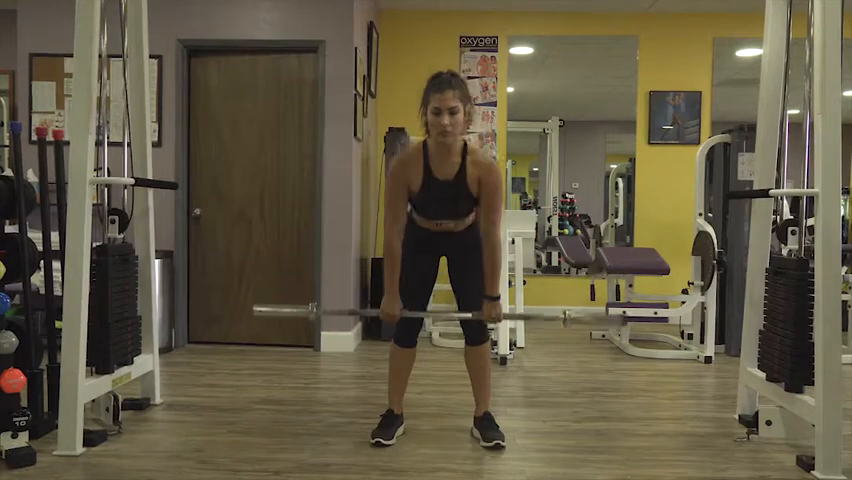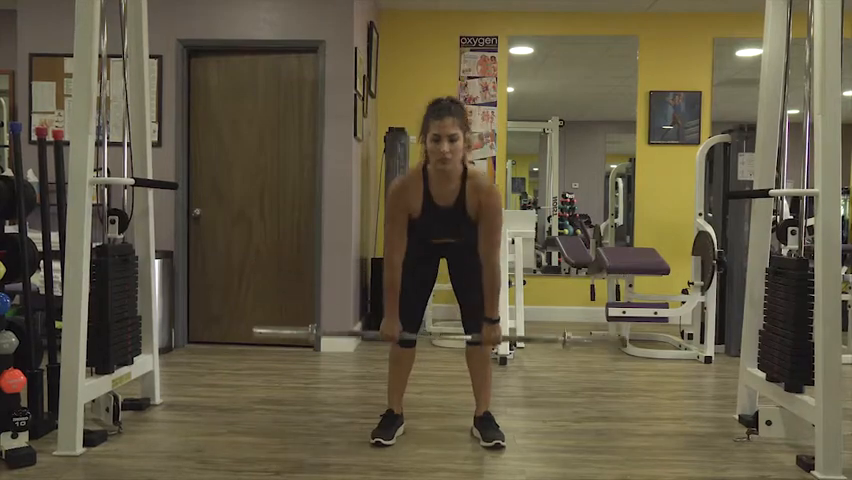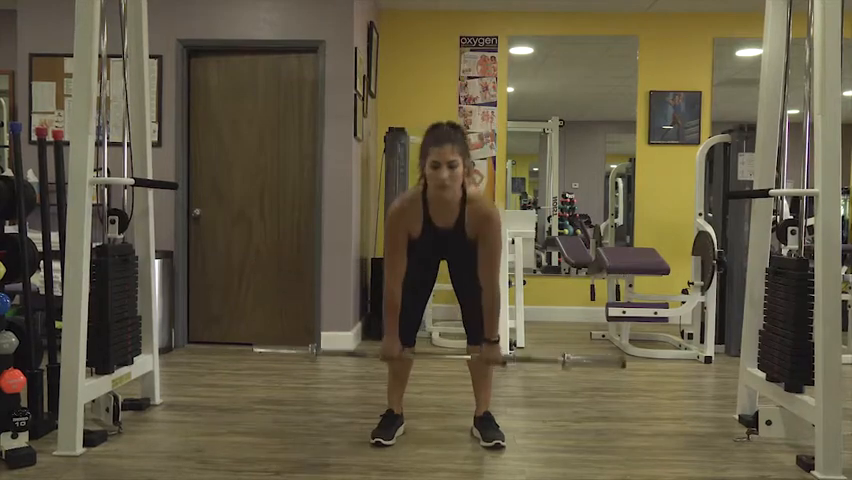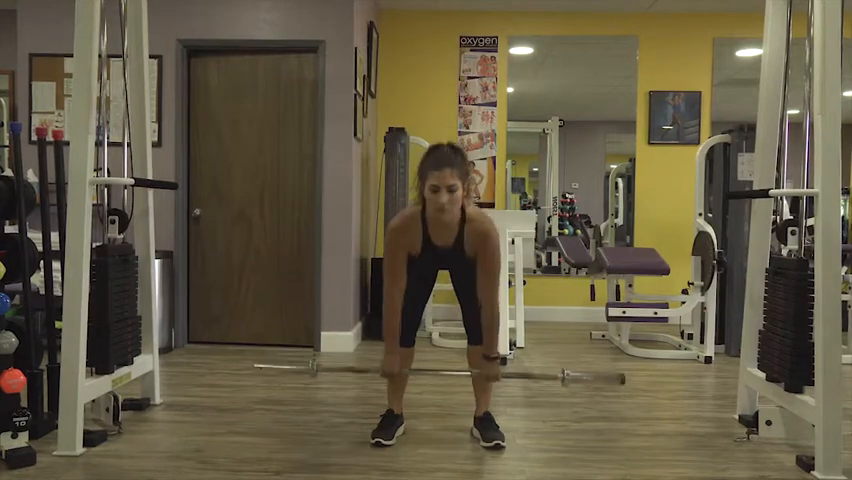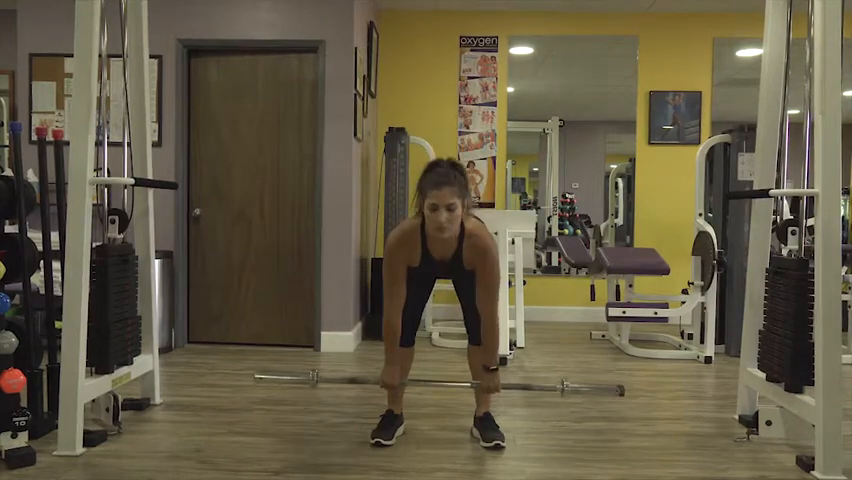
dt=0.1s
person 1, frame 1
left shoulder: (484, 168)
right shoulder: (404, 165)
left elbow: (491, 235)
right elbow: (393, 233)
left wrist: (492, 296)
right wrist: (391, 294)
left hip: (467, 241)
right hip: (419, 241)
left knee: (476, 327)
right knee: (406, 326)
left ankle: (483, 415)
right ankle: (394, 413)
person 1, frame 2
left shoulder: (484, 189)
right shoulder: (403, 188)
left elbow: (490, 260)
right elbow: (394, 259)
left wrist: (492, 320)
right wrist: (390, 316)
left hip: (466, 249)
right hip: (420, 248)
left knee: (476, 329)
right knee: (405, 328)
left ankle: (482, 415)
right ankle: (394, 413)
person 1, frame 3
left shoulder: (484, 211)
right shoulder: (402, 209)
left elbow: (489, 282)
right elbow: (393, 281)
left wrist: (492, 339)
right wrist: (390, 336)
left hip: (467, 255)
right hip: (420, 257)
left knee: (476, 332)
right knee: (406, 330)
left ankle: (482, 415)
right ankle: (394, 413)
person 1, frame 4
left shoulder: (483, 229)
right shoulder: (401, 227)
left elbow: (489, 302)
right elbow: (393, 299)
left wrist: (491, 356)
right wrist: (391, 353)
left hip: (465, 262)
right hip: (420, 263)
left knee: (477, 328)
right knee: (405, 328)
left ankle: (482, 416)
right ankle: (394, 414)
person 1, frame 5
left shoulder: (481, 242)
right shoulder: (401, 240)
left elbow: (488, 315)
right elbow: (393, 312)
left wrist: (490, 367)
right wrist: (391, 364)
left knee: (478, 329)
right knee: (404, 329)
left ankle: (483, 417)
right ankle: (394, 414)
